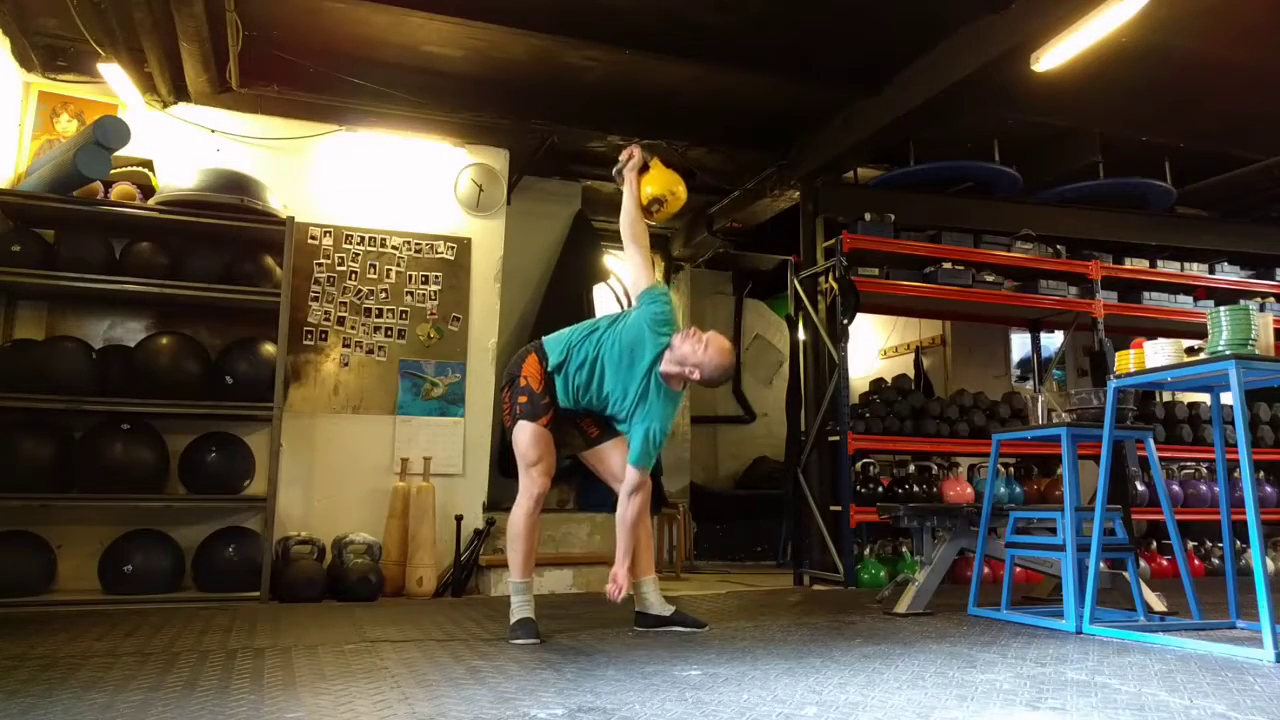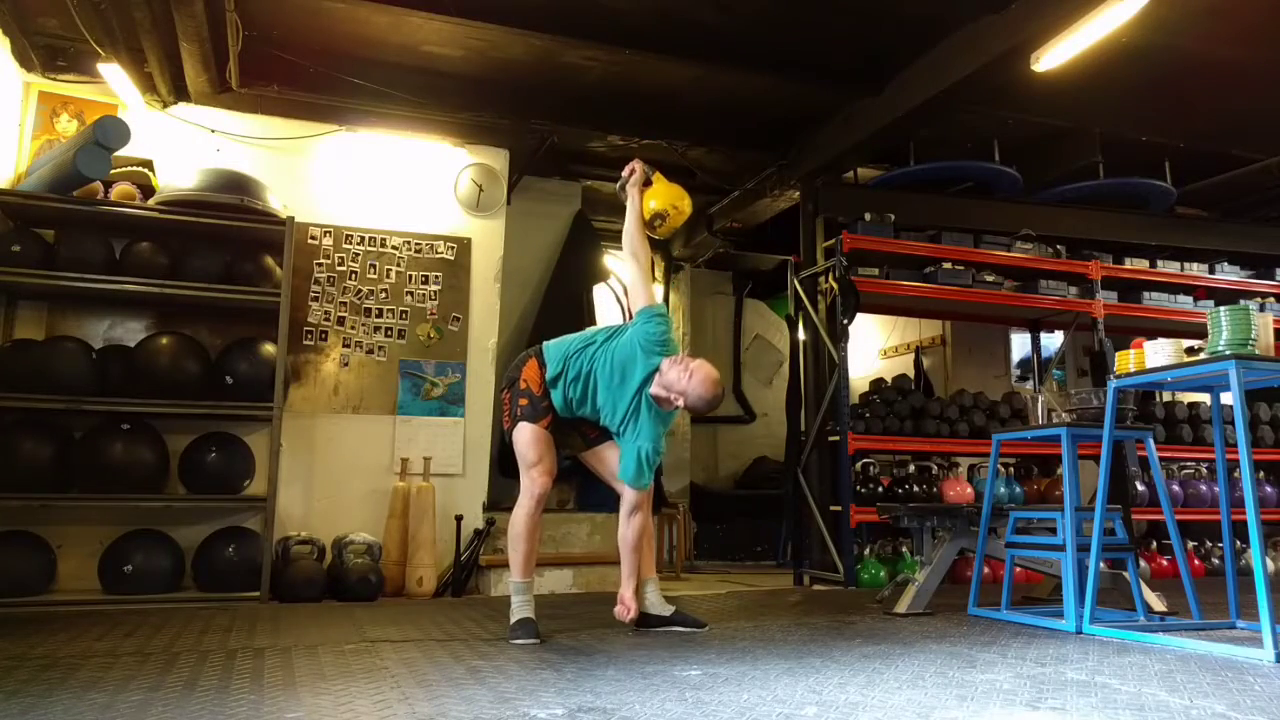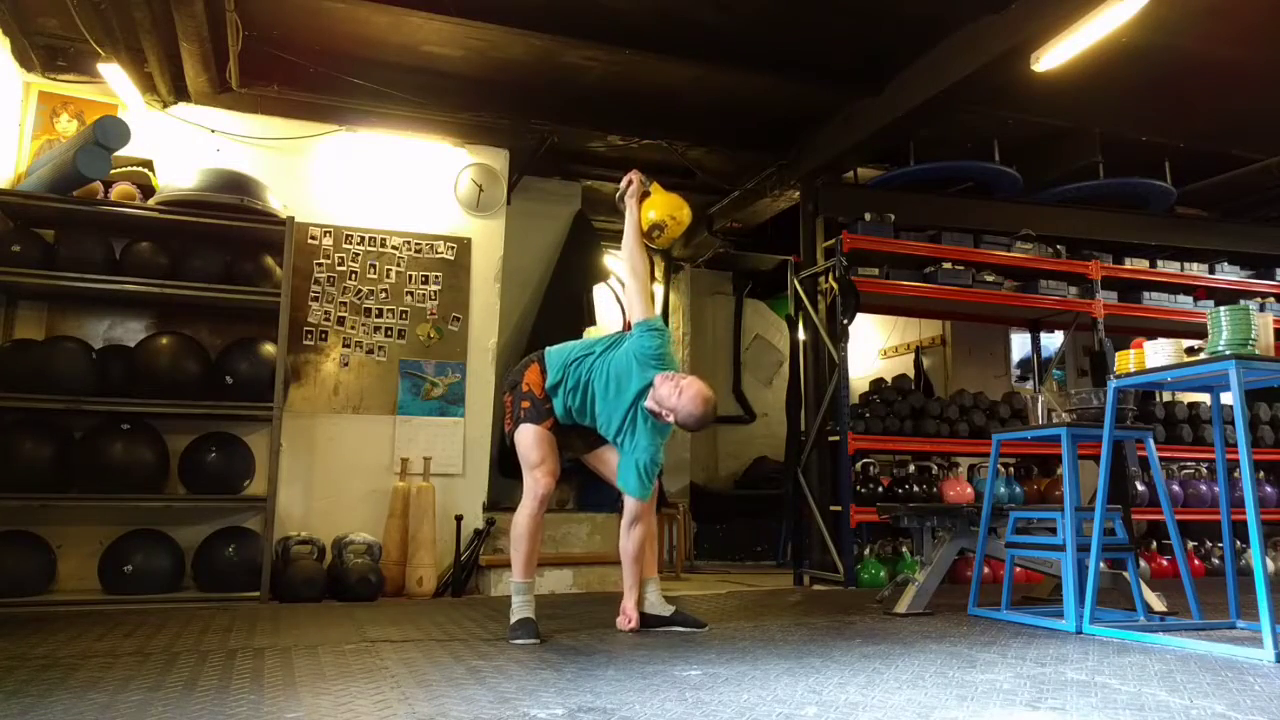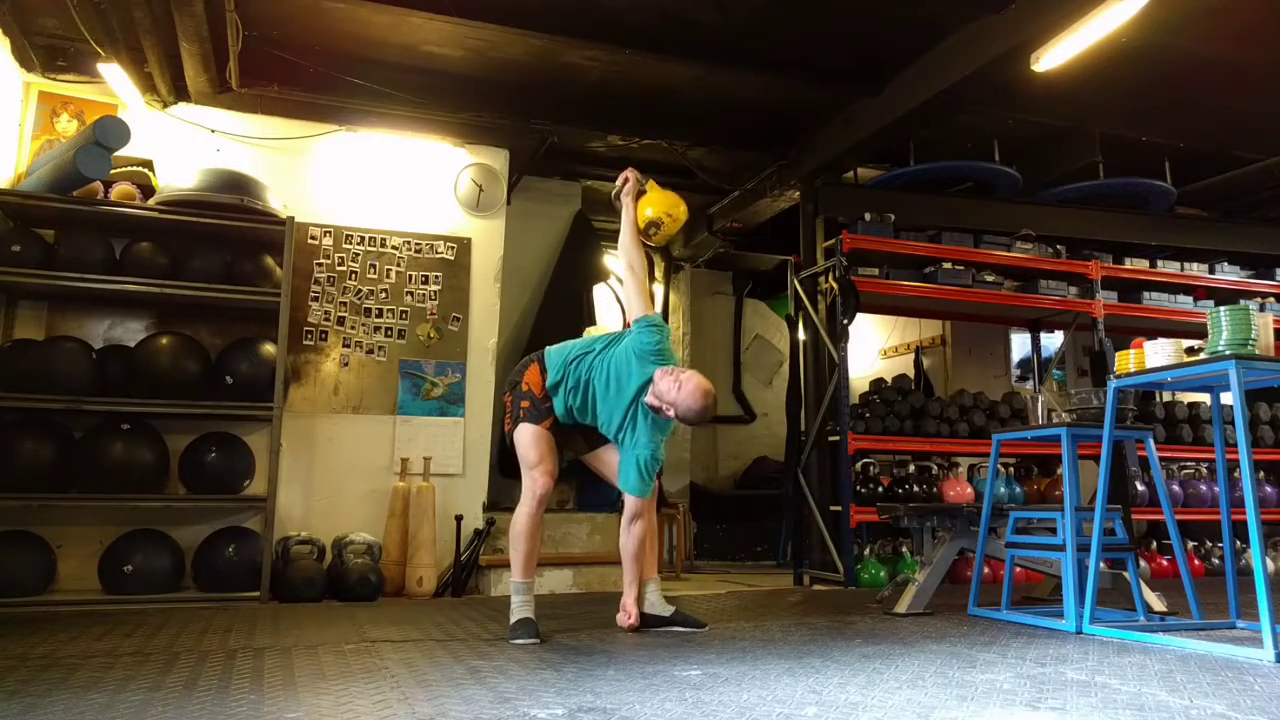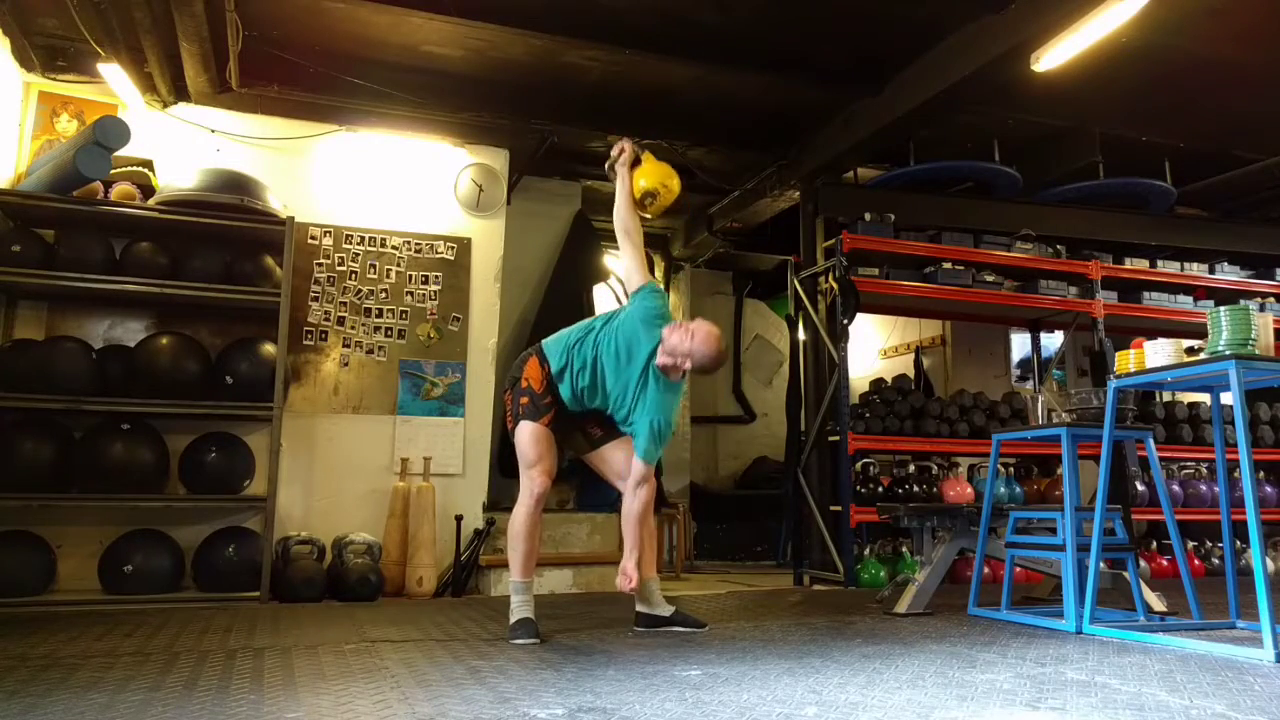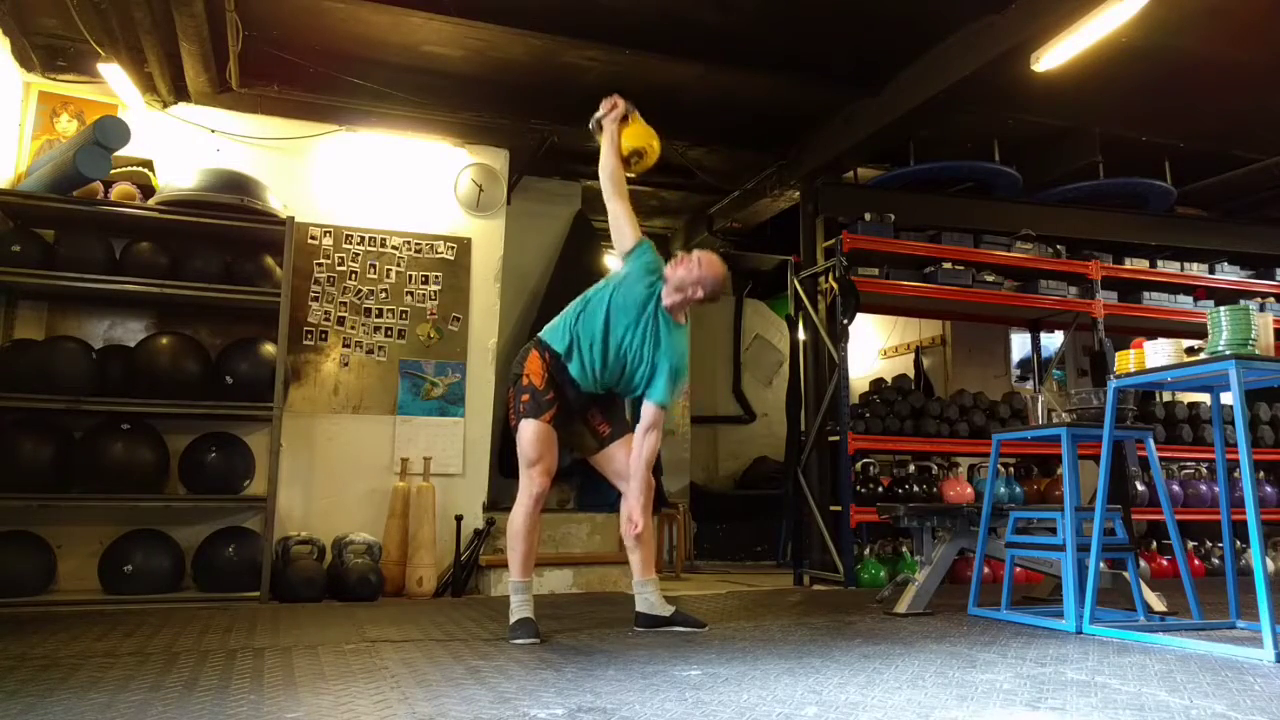
dt=0.3s
person 1, frame 1
left shoulder: (657, 411)
right shoulder: (659, 321)
left elbow: (633, 489)
right elbow: (635, 243)
left wrist: (623, 564)
right wrist: (632, 177)
left hip: (581, 406)
right hip: (538, 371)
left knee: (638, 484)
right knee: (536, 486)
left ankle: (650, 604)
right ankle: (520, 610)
person 1, frame 2
left shoulder: (648, 432)
right shoulder: (655, 339)
left elbow: (633, 509)
right elbow: (636, 263)
left wrist: (628, 587)
right wrist: (634, 193)
left hip: (580, 409)
right hip: (537, 377)
left knee: (639, 488)
right knee: (537, 484)
left ankle: (650, 601)
right ankle: (521, 609)
person 1, frame 3
left shoulder: (646, 442)
right shoulder: (654, 352)
left elbow: (634, 519)
right elbow: (636, 275)
left wrist: (631, 598)
right wrist: (633, 205)
left hip: (578, 415)
right hip: (539, 381)
left knee: (643, 493)
right knee: (541, 486)
left ankle: (652, 603)
right ankle: (521, 609)
person 1, frame 4
left shoulder: (647, 440)
right shoulder: (652, 348)
left elbow: (634, 516)
right elbow: (633, 270)
left wrist: (630, 595)
right wrist: (628, 202)
left hip: (580, 414)
right hip: (539, 381)
left knee: (644, 493)
right knee: (539, 486)
left ankle: (650, 602)
right ankle: (521, 609)
person 1, frame 5
left shoulder: (658, 407)
right shoulder: (652, 316)
left elbow: (637, 485)
right elbow: (629, 240)
left wrist: (632, 557)
right wrist: (625, 170)
left hip: (585, 406)
right hip: (540, 375)
left knee: (644, 483)
right knee: (537, 484)
left ankle: (651, 602)
right ankle: (520, 609)
person 1, frame 6
left shoulder: (673, 348)
right shoulder: (643, 269)
left elbow: (649, 425)
right elbow: (614, 194)
left wrist: (636, 500)
right wrist: (611, 127)
left hip: (593, 393)
right hip: (546, 366)
left knee: (640, 485)
right knee: (536, 483)
left ankle: (649, 604)
right ankle: (520, 609)
